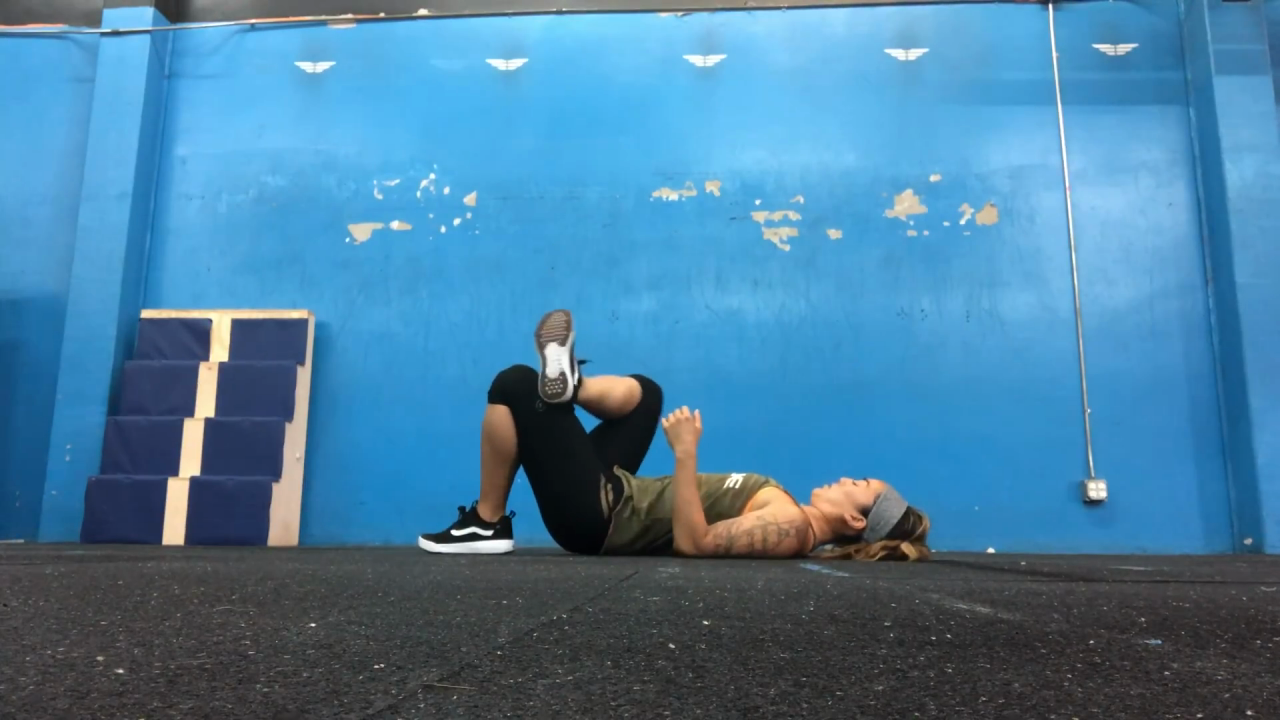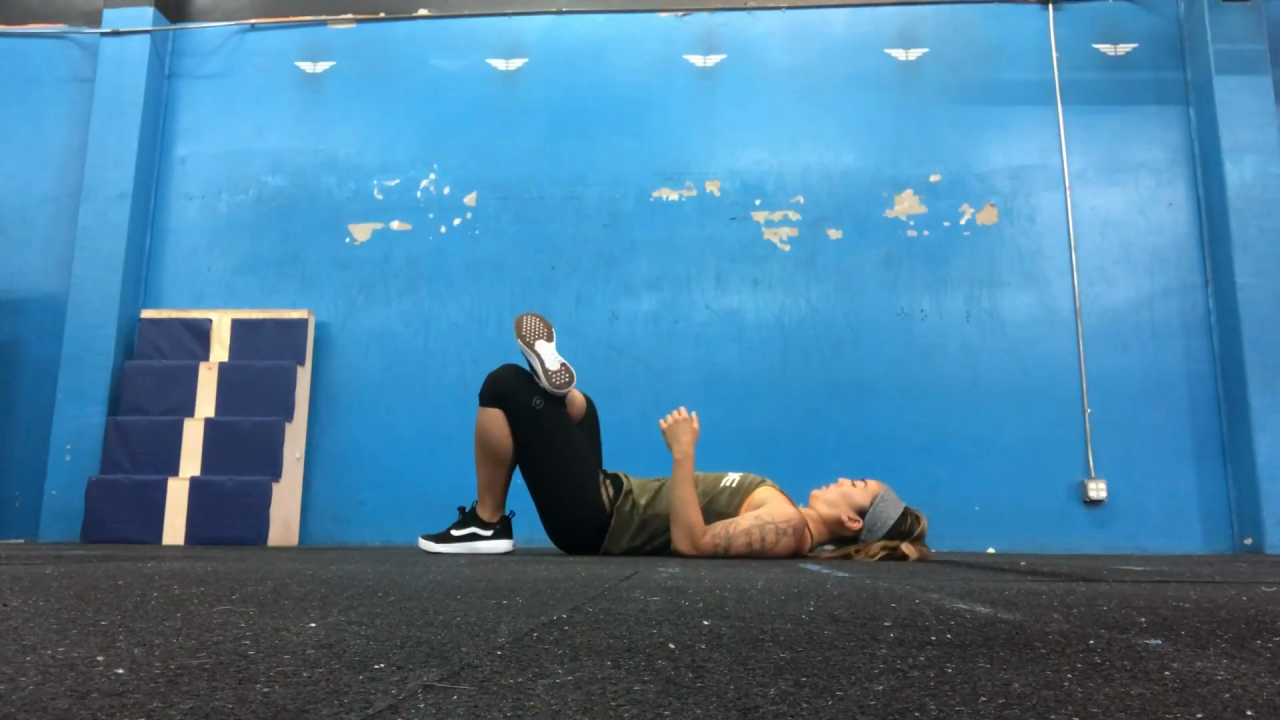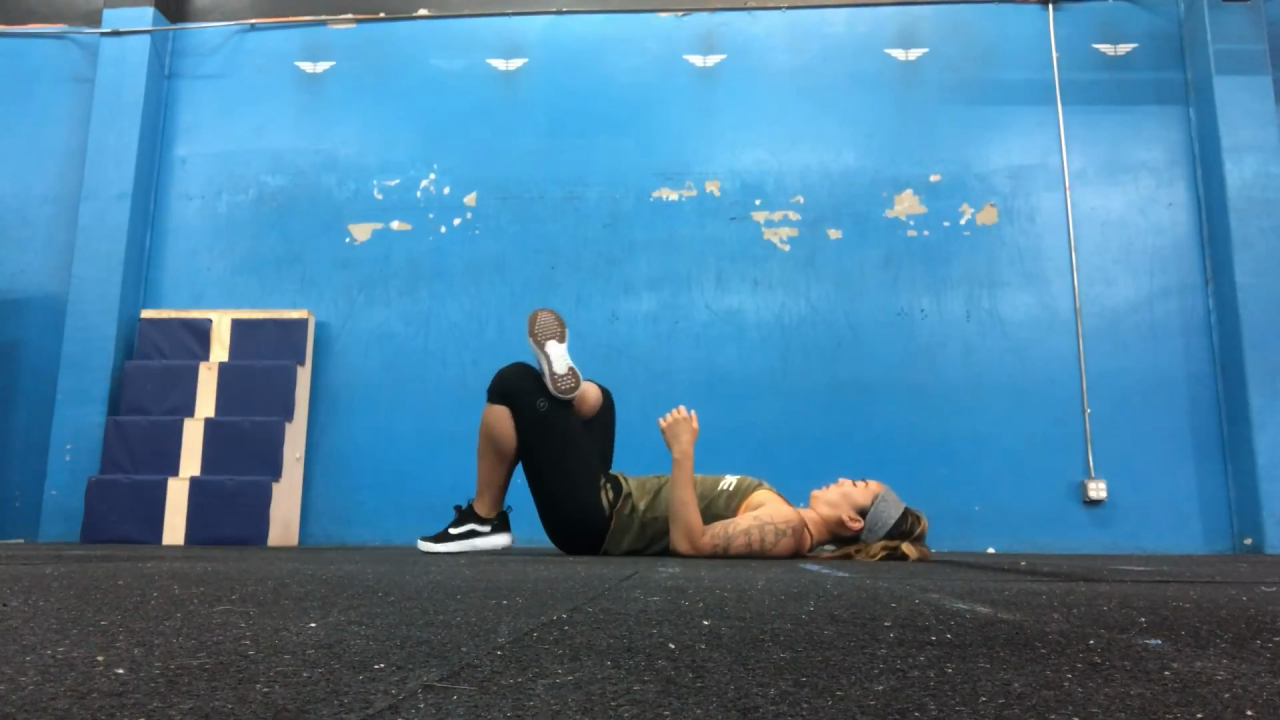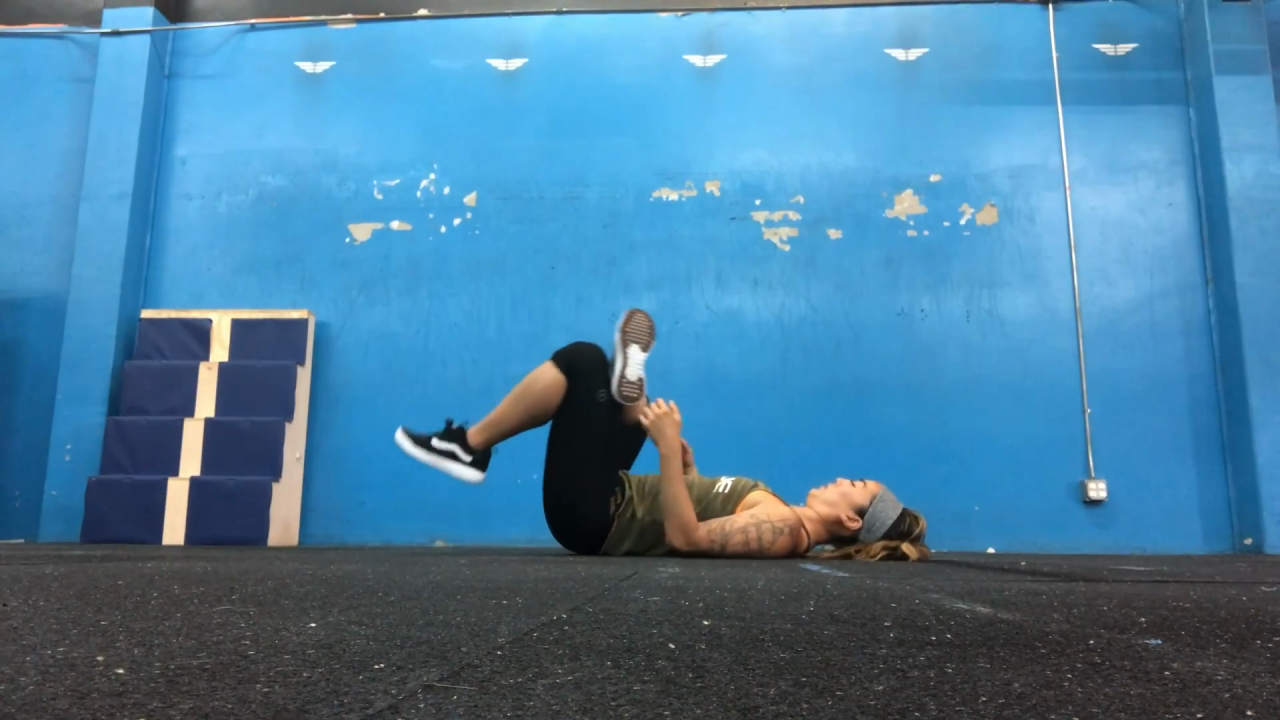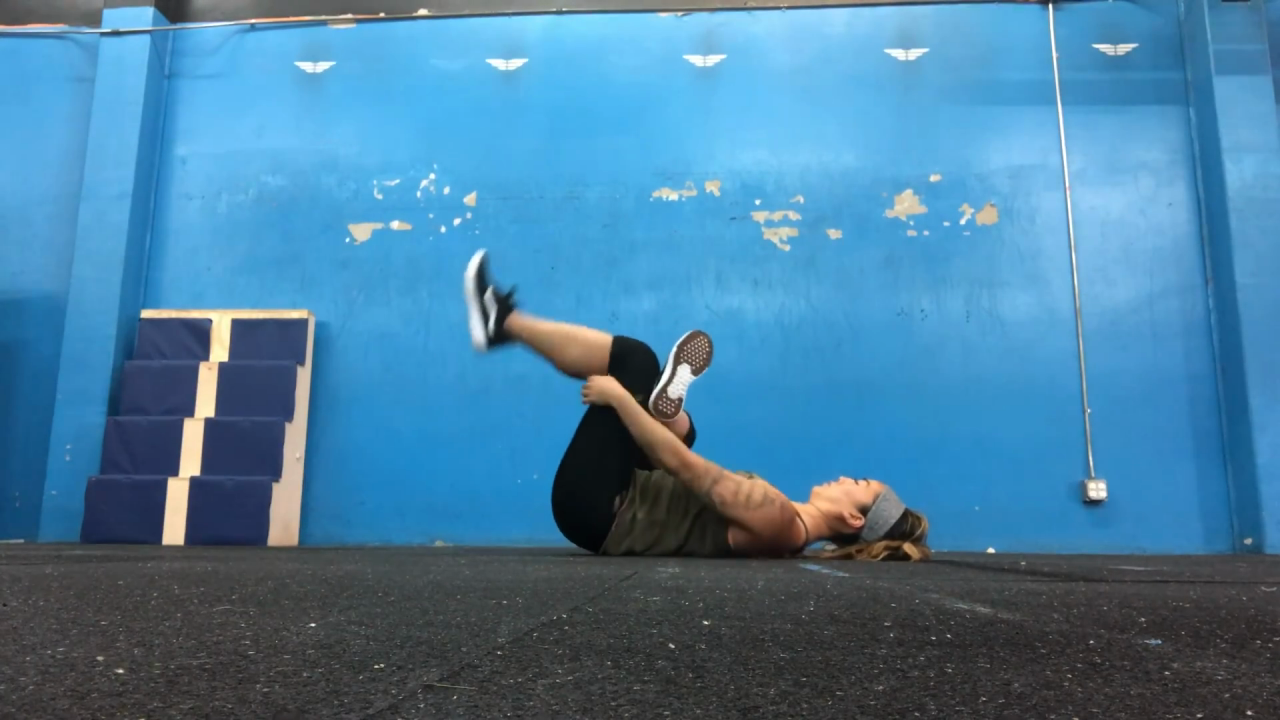
dt=0.5s
person 1, frame 1
left shoulder: (790, 530)
right shoulder: (791, 516)
left elbow: (691, 540)
left wrist: (685, 453)
left hip: (593, 518)
right hip: (613, 496)
left knee: (514, 384)
right knee: (644, 391)
left ankle: (486, 524)
right ankle: (570, 385)
person 1, frame 2
left shoulder: (787, 530)
right shoulder: (789, 520)
left elbow: (689, 541)
left wrist: (683, 453)
left hip: (592, 520)
right hip: (606, 505)
left knee: (506, 384)
left ankle: (486, 524)
right ankle: (556, 382)
person 1, frame 3
left shoulder: (787, 533)
right shoulder: (791, 523)
left elbow: (689, 541)
left wrist: (682, 453)
left hip: (592, 521)
right hip: (608, 503)
left knee: (514, 382)
left ankle: (484, 518)
right ankle: (565, 383)
person 1, frame 4
left shoulder: (784, 532)
right shoulder: (784, 522)
left elbow: (683, 536)
left wrist: (667, 445)
right wrist: (686, 469)
left hip: (592, 519)
right hip: (606, 511)
left knee: (583, 362)
left ankle: (470, 444)
person 1, frame 5
left shoulder: (777, 521)
right shoulder: (786, 523)
left elbow: (682, 466)
left wrist: (619, 397)
right wrist: (659, 420)
left hip: (598, 516)
right hip: (614, 515)
left knee: (632, 357)
left ankle: (506, 322)
